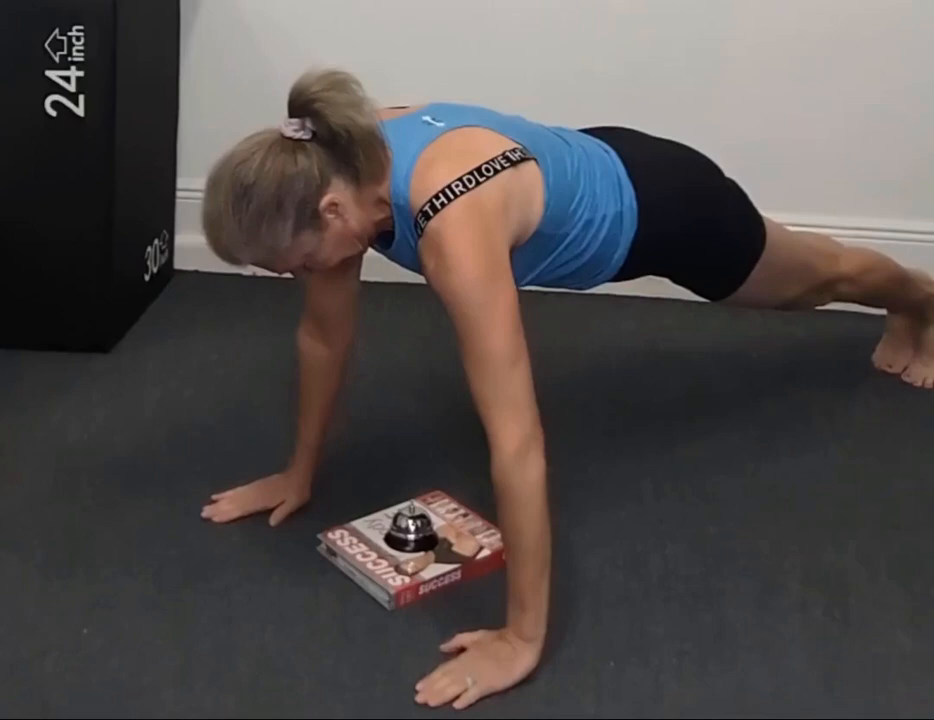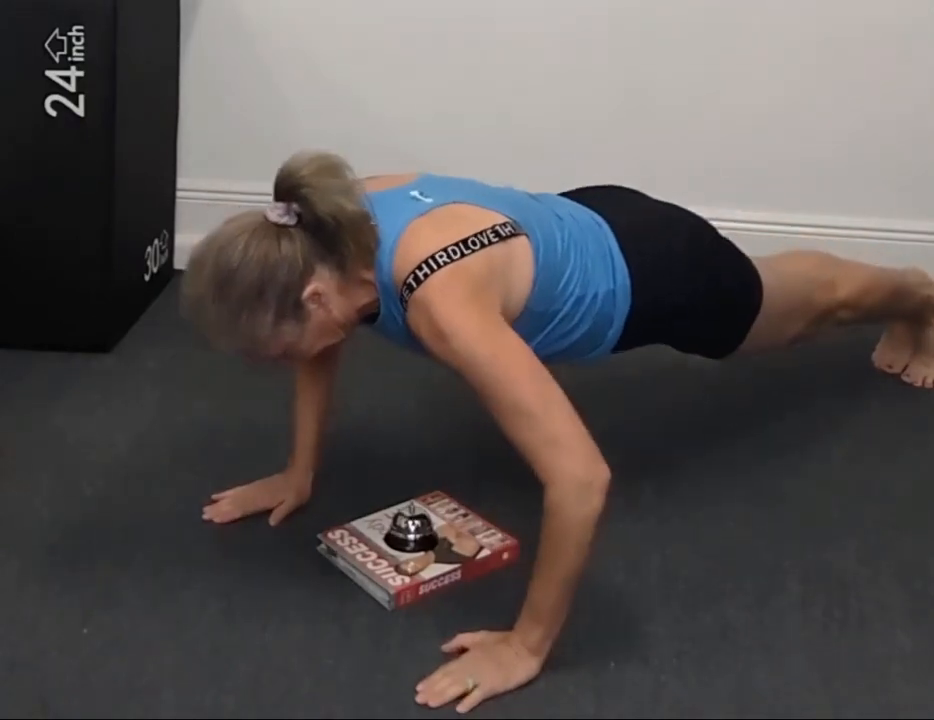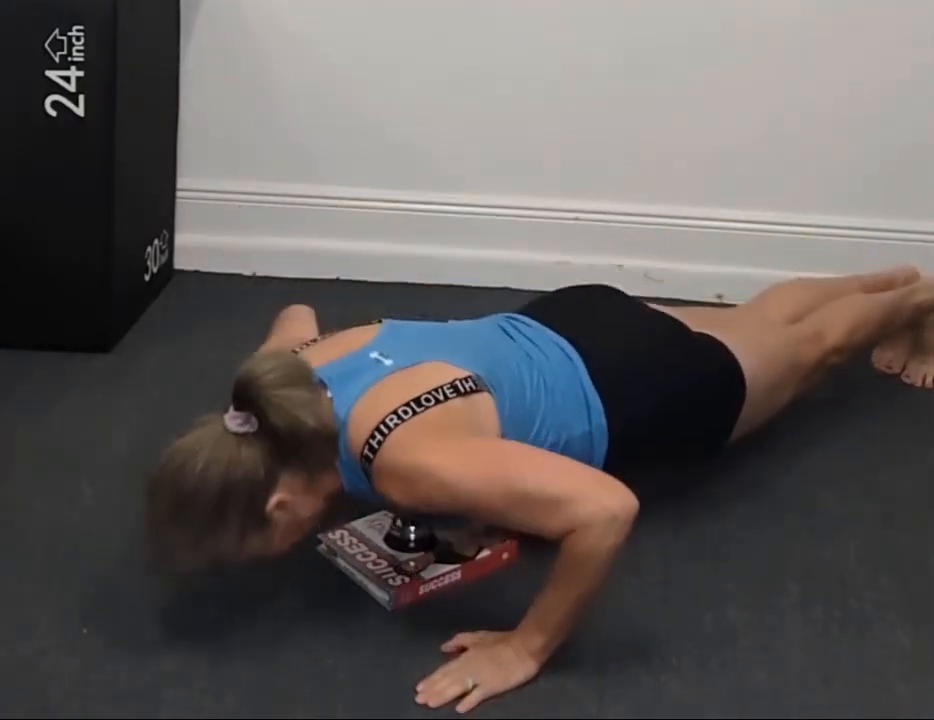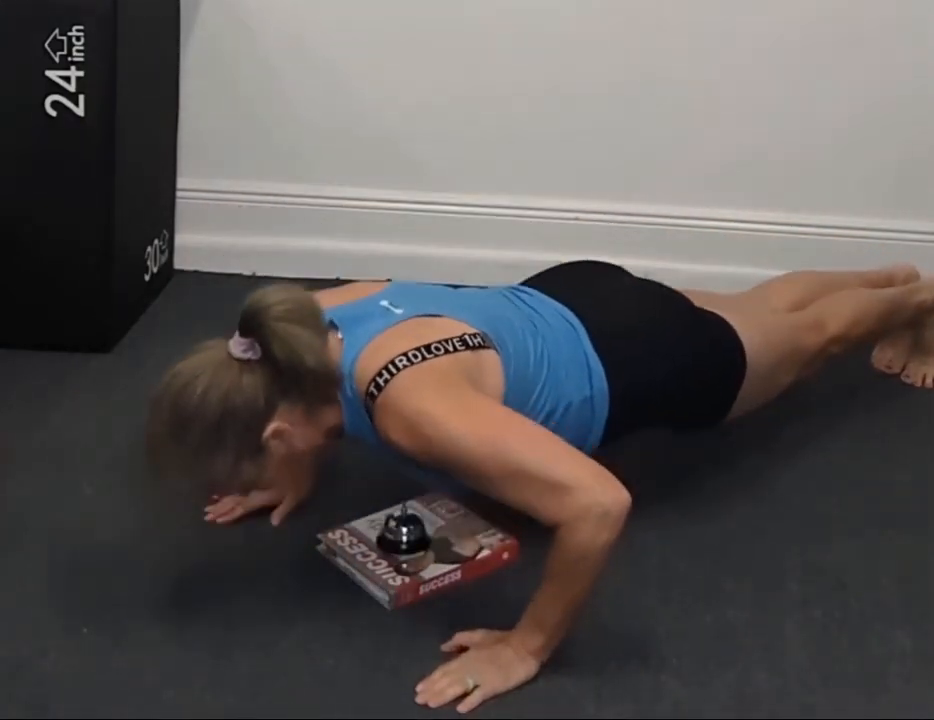
dt=0.5s
person 1, frame 1
left shoulder: (453, 228)
right shoulder: (339, 164)
left elbow: (517, 445)
right elbow: (323, 333)
left wrist: (521, 639)
right wrist: (298, 475)
left hip: (661, 207)
right hip: (597, 177)
left knee: (816, 277)
right knee: (795, 296)
person 1, frame 2
left shoulder: (440, 300)
right shoulder: (330, 231)
left elbow: (581, 477)
right elbow: (318, 348)
left wrist: (527, 646)
right wrist: (299, 473)
left hip: (657, 275)
right hip: (589, 231)
left knee: (821, 302)
right knee: (790, 288)
person 1, frame 3
left shoulder: (403, 461)
right shoulder: (293, 378)
left elbow: (610, 507)
right elbow: (298, 310)
left wrist: (527, 647)
right wrist: (284, 454)
left hip: (629, 394)
right hip: (560, 331)
left knee: (807, 345)
right knee: (752, 316)
person 1, frame 4
left shoulder: (409, 406)
right shoulder: (303, 329)
left elbow: (601, 503)
left wrist: (526, 647)
right wrist: (296, 477)
left hip: (633, 364)
right hip: (562, 306)
left knee: (810, 333)
right knee: (757, 308)
